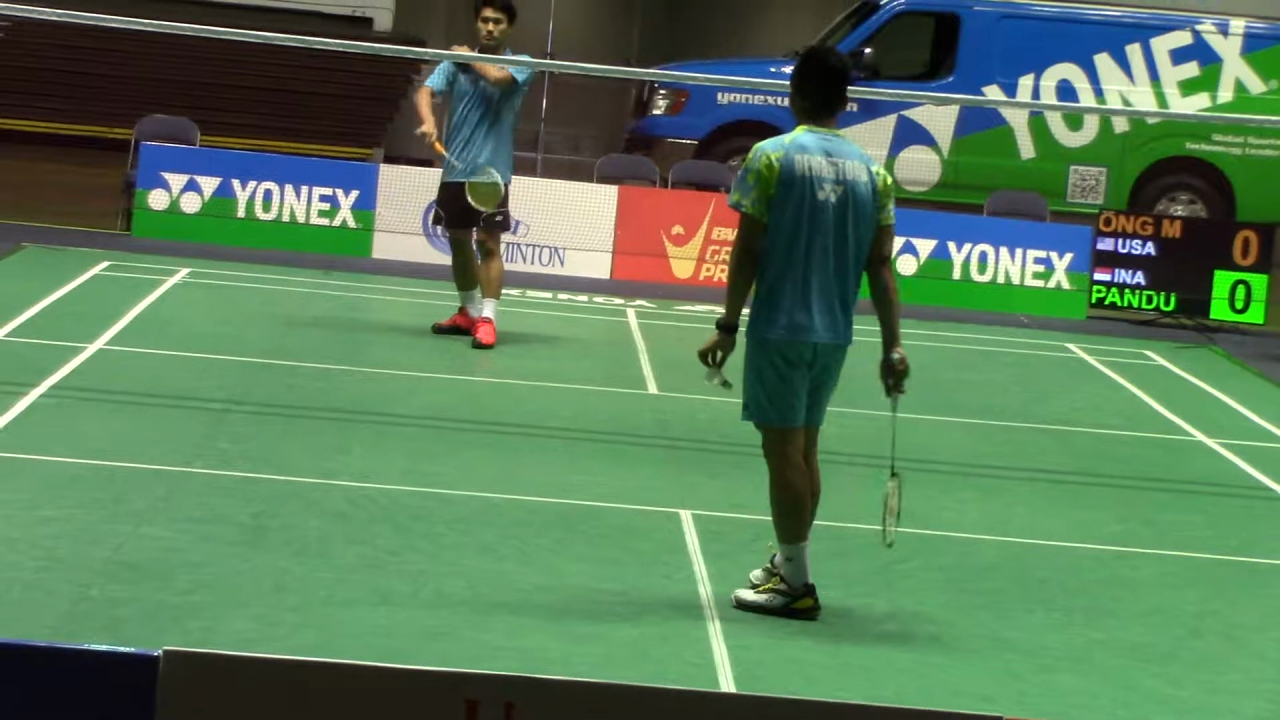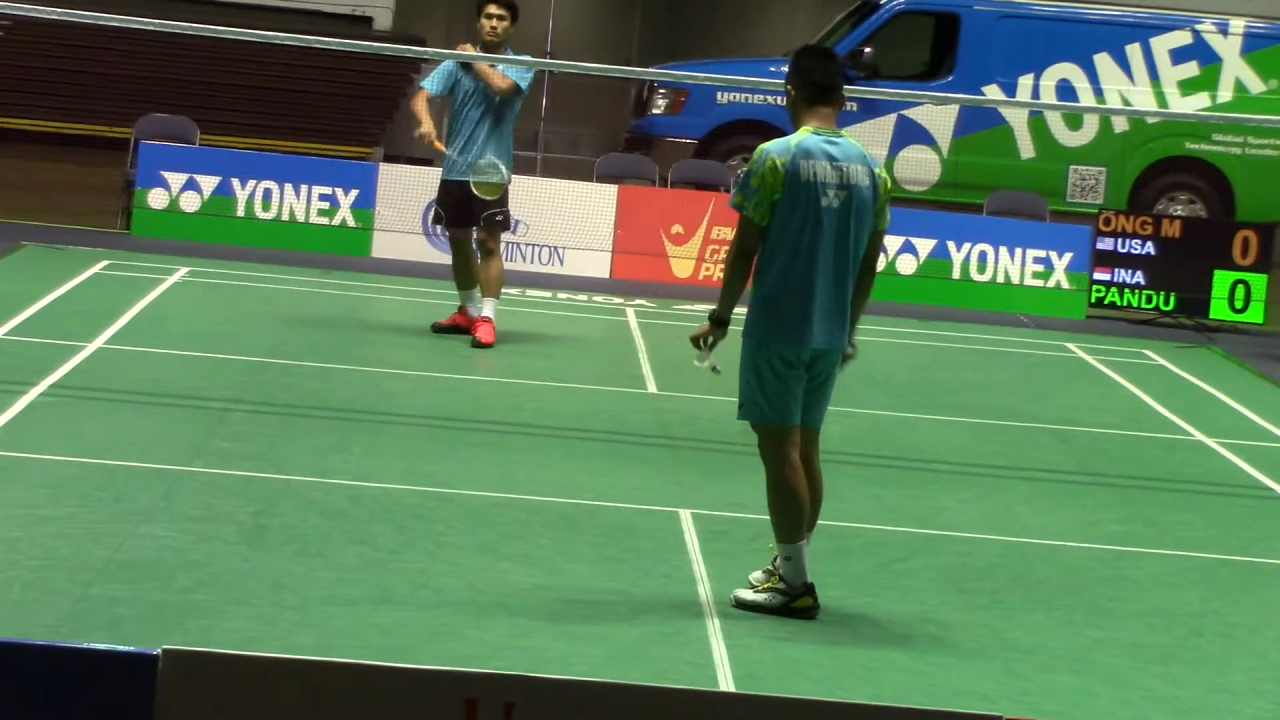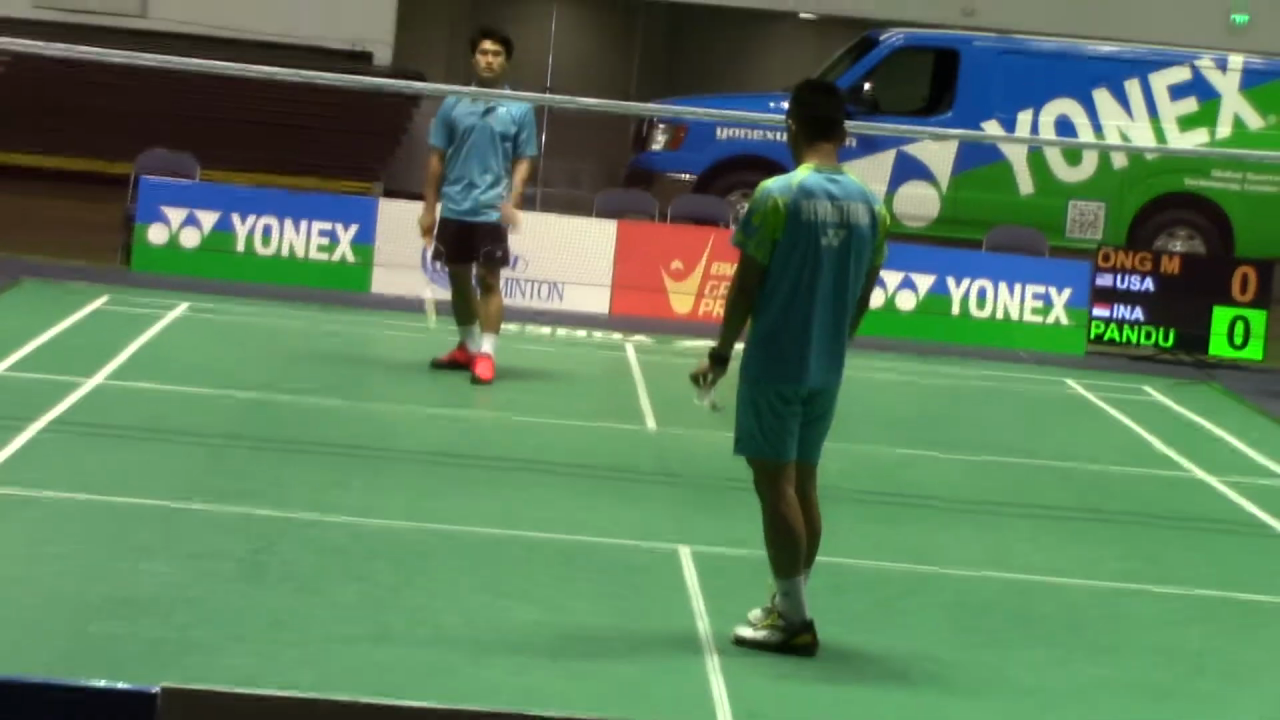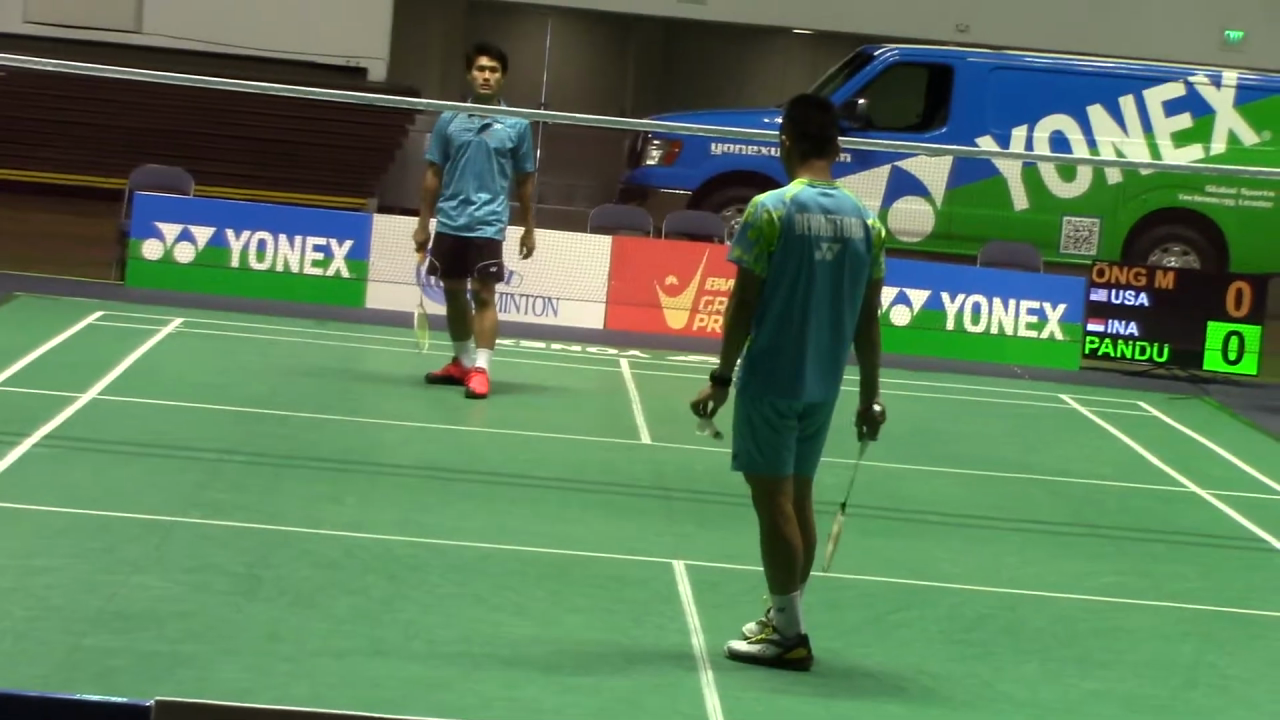
dt=0.4s
person 1, frame 1
left shoulder: (771, 155)
right shoulder: (870, 169)
left elbow: (747, 250)
right elbow: (880, 264)
left wrist: (726, 325)
right wrist: (892, 345)
left hip: (780, 328)
right hip: (833, 334)
left knee: (783, 450)
right knee: (804, 449)
left ankle: (796, 585)
right ankle: (786, 565)
person 1, frame 2
left shoulder: (776, 156)
right shoulder: (871, 169)
left elbow: (745, 249)
right elbow: (868, 264)
left wrist: (720, 317)
left hip: (777, 328)
right hip: (830, 334)
left knee: (779, 448)
right knee: (804, 449)
left ankle: (795, 583)
right ankle: (788, 566)
person 1, frame 3
left shoulder: (778, 193)
right shoulder: (870, 206)
left elbow: (747, 286)
right elbow: (862, 297)
left wrist: (720, 353)
left hip: (774, 365)
right hip: (824, 369)
left knee: (775, 485)
right knee: (802, 484)
left ankle: (794, 619)
right ankle: (788, 604)
person 1, frame 4
left shoulder: (770, 208)
right shoulder: (864, 220)
left elbow: (744, 303)
right elbow: (867, 317)
left wrist: (721, 377)
right wrist: (870, 394)
left hip: (770, 380)
right hip: (822, 385)
left knee: (772, 500)
right knee: (798, 498)
left ankle: (788, 635)
right ankle: (782, 619)
person 2, frame 1
left shoulder: (520, 64)
right shoulder: (455, 63)
left elbow: (496, 77)
right elbow: (424, 91)
left wrist: (470, 57)
right wrist: (427, 118)
left hip: (491, 172)
right hip: (454, 170)
left knee: (488, 244)
right knee: (458, 242)
left ankle: (487, 320)
right ankle: (468, 313)
person 2, frame 2
left shoulder: (522, 66)
right shoulder: (454, 63)
left elbow: (500, 86)
right elbow: (422, 94)
left wrist: (474, 61)
right wrist: (426, 122)
right hip: (453, 169)
left knee: (489, 243)
right knee: (459, 241)
left ankle: (487, 319)
right ankle: (467, 311)
person 2, frame 3
left shoulder: (520, 109)
right shoulder: (452, 104)
left elbow: (523, 162)
right elbow: (437, 159)
left wrist: (511, 202)
right wrist: (429, 209)
left hip: (491, 211)
right hip: (453, 209)
left knee: (488, 280)
right knee: (458, 278)
left ankle: (486, 355)
right ankle: (467, 347)
person 2, frame 4
left shoulder: (517, 125)
right shoulder: (448, 120)
left elbow: (525, 180)
right elbow: (433, 174)
left wrist: (528, 230)
right wrist: (423, 224)
left hip: (487, 225)
right hip: (448, 223)
left knee: (484, 295)
right knee: (454, 293)
left ankle: (481, 369)
right ankle: (462, 362)
